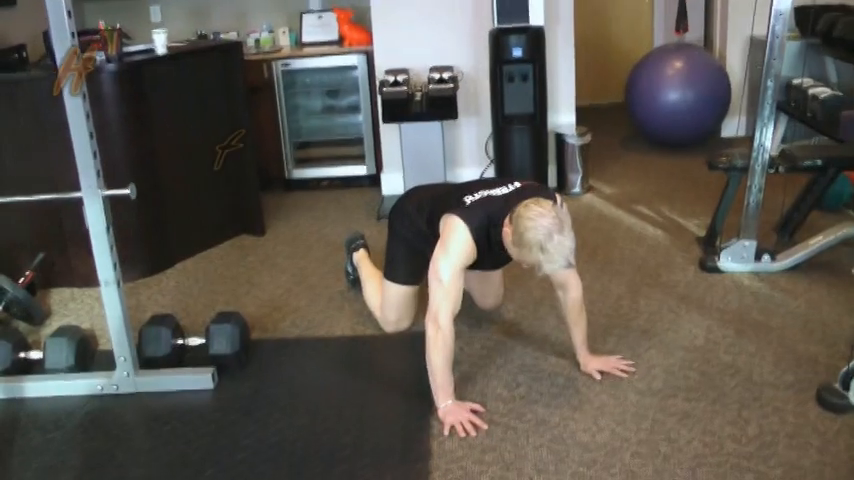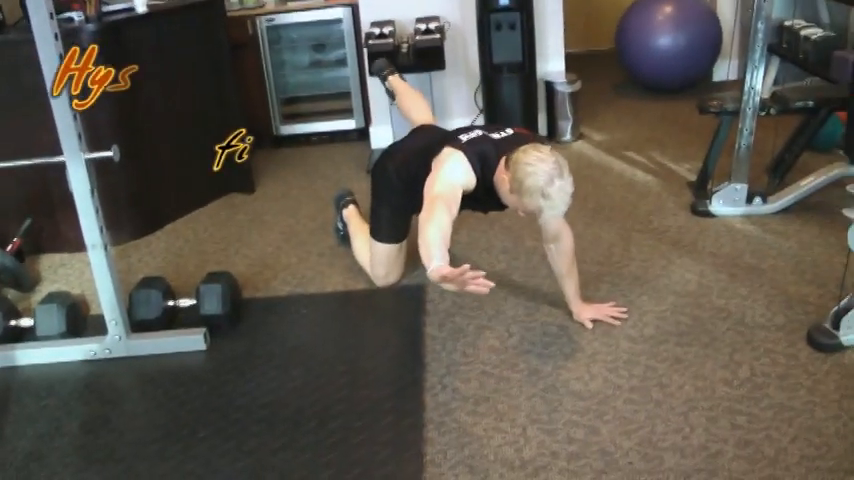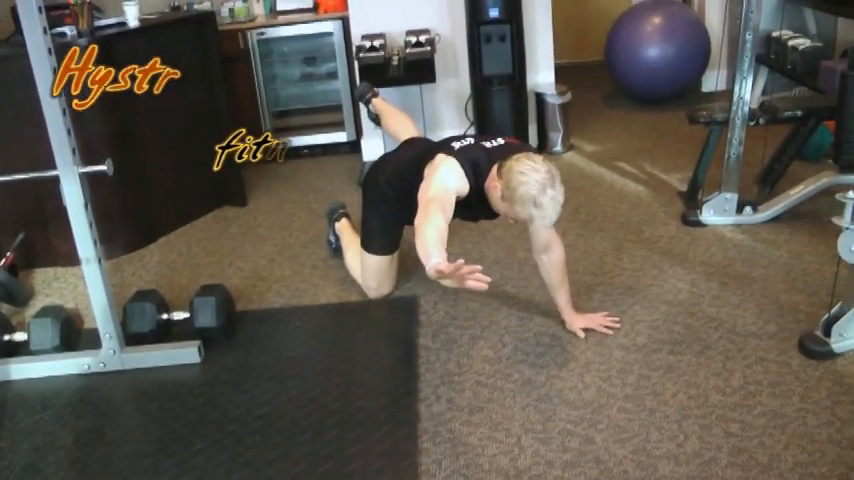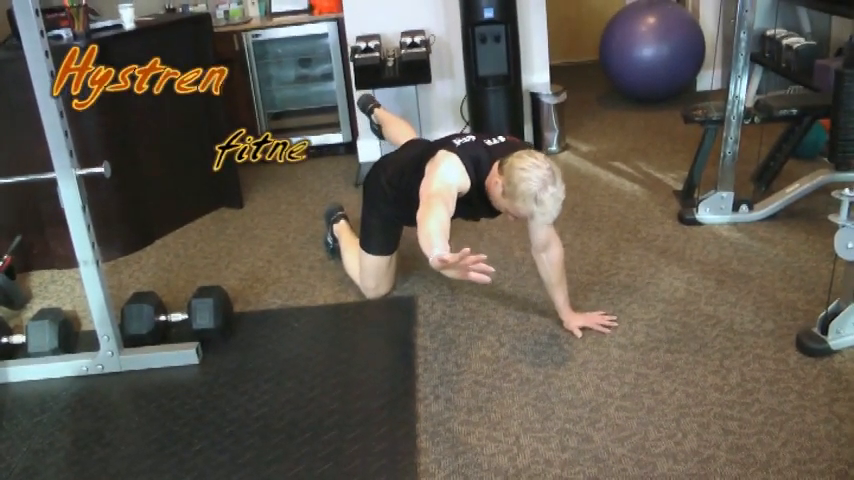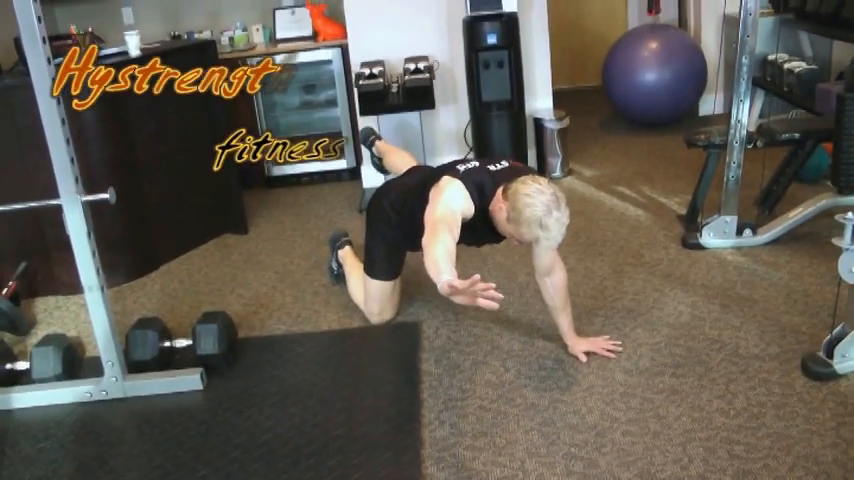
dt=1s
person 1, frame 1
left shoulder: (552, 210)
right shoulder: (461, 233)
left elbow: (568, 284)
right elbow: (439, 321)
left wrist: (584, 355)
right wrist: (446, 403)
right hip: (413, 221)
left knee: (490, 303)
right knee: (395, 322)
left ankle: (444, 269)
right ankle: (359, 254)
person 1, frame 2
left shoulder: (538, 161)
right shoulder: (457, 167)
left elbow: (557, 236)
right elbow: (437, 213)
left wrist: (577, 304)
right wrist: (438, 269)
left hip: (431, 144)
right hip: (397, 175)
left knee: (426, 126)
right knee: (385, 278)
left ankle: (391, 77)
right ankle: (348, 210)
person 1, frame 3
left shoulder: (527, 173)
right shoulder: (450, 172)
left elbow: (547, 247)
right elbow: (432, 215)
left wrist: (569, 313)
right wrist: (436, 265)
right hip: (387, 188)
left knee: (413, 140)
right knee: (377, 289)
left ankle: (372, 100)
right ankle: (341, 223)
person 1, frame 4
left shoulder: (527, 171)
right shoulder: (451, 169)
left elbow: (546, 246)
right elbow: (432, 210)
left wrist: (567, 312)
right wrist: (440, 255)
left hip: (418, 159)
right hip: (388, 187)
right knee: (375, 289)
left ankle: (375, 112)
right ankle: (339, 224)
person 1, frame 5
left shoulder: (532, 197)
right shoulder: (455, 194)
left elbow: (549, 270)
right elbow: (437, 237)
left wrist: (570, 336)
right wrist: (448, 282)
left hip: (420, 186)
right hip: (390, 212)
right knee: (380, 315)
left ankle: (376, 145)
right ankle: (343, 250)
